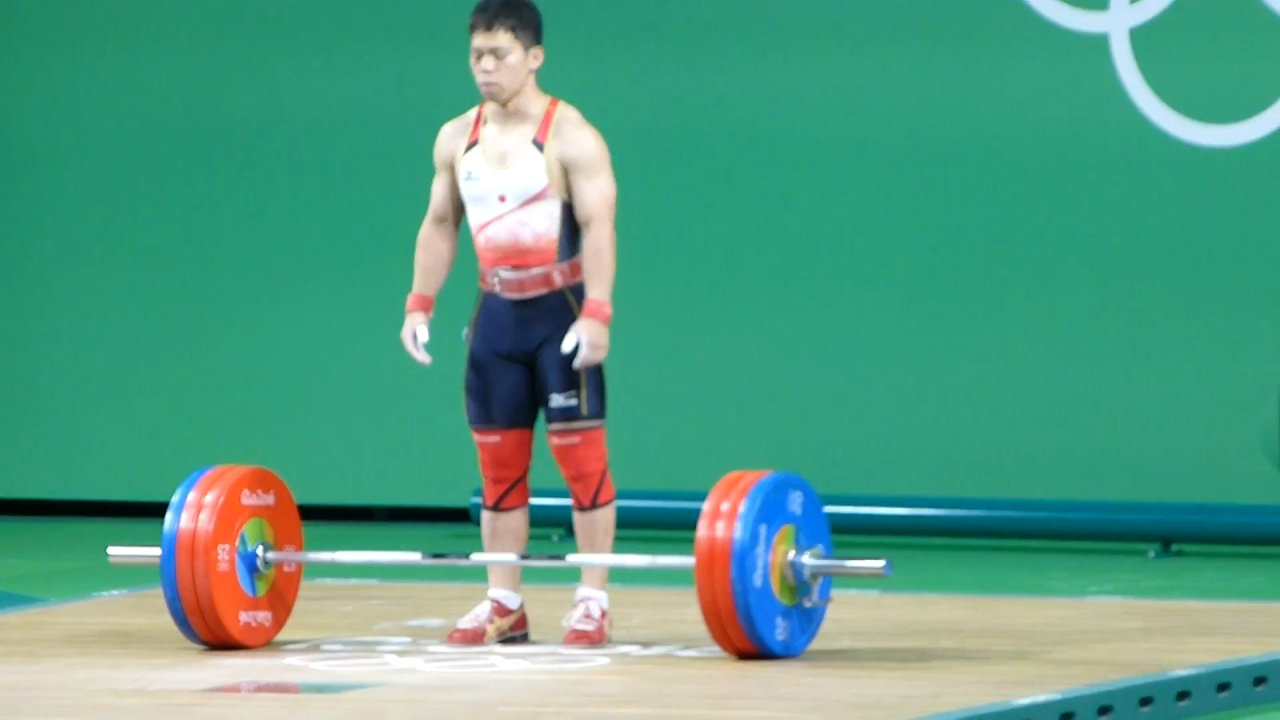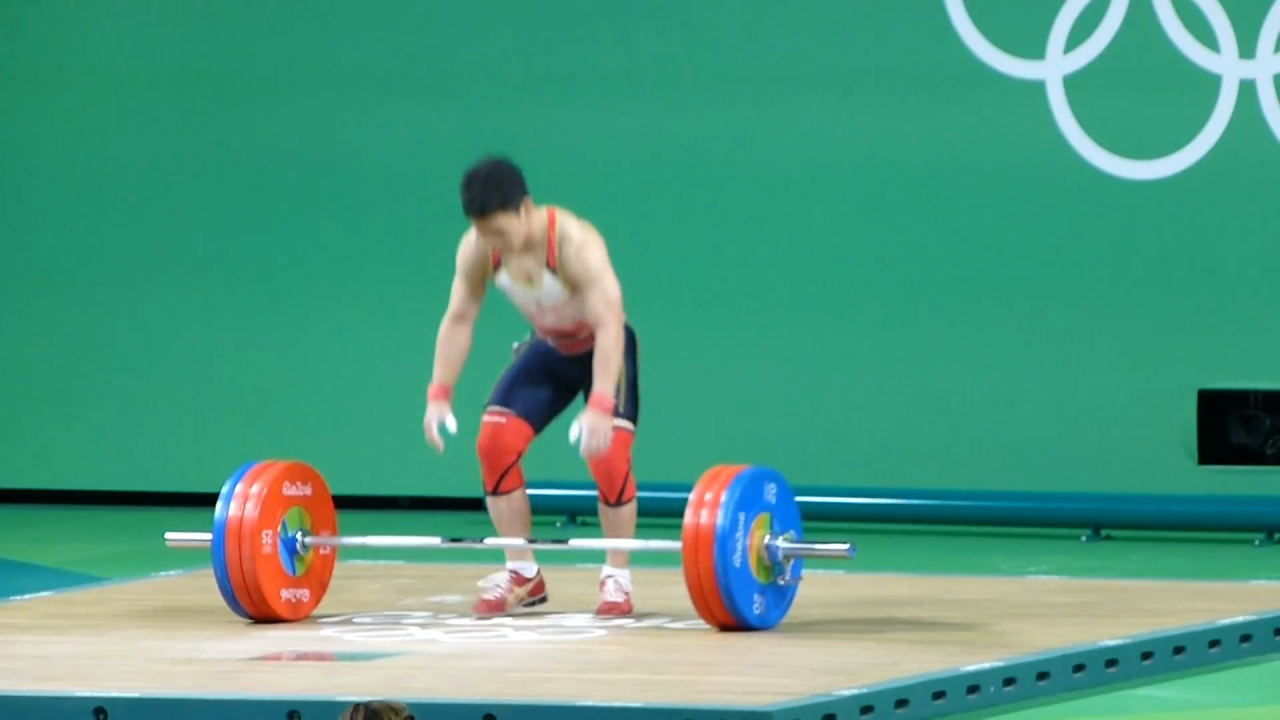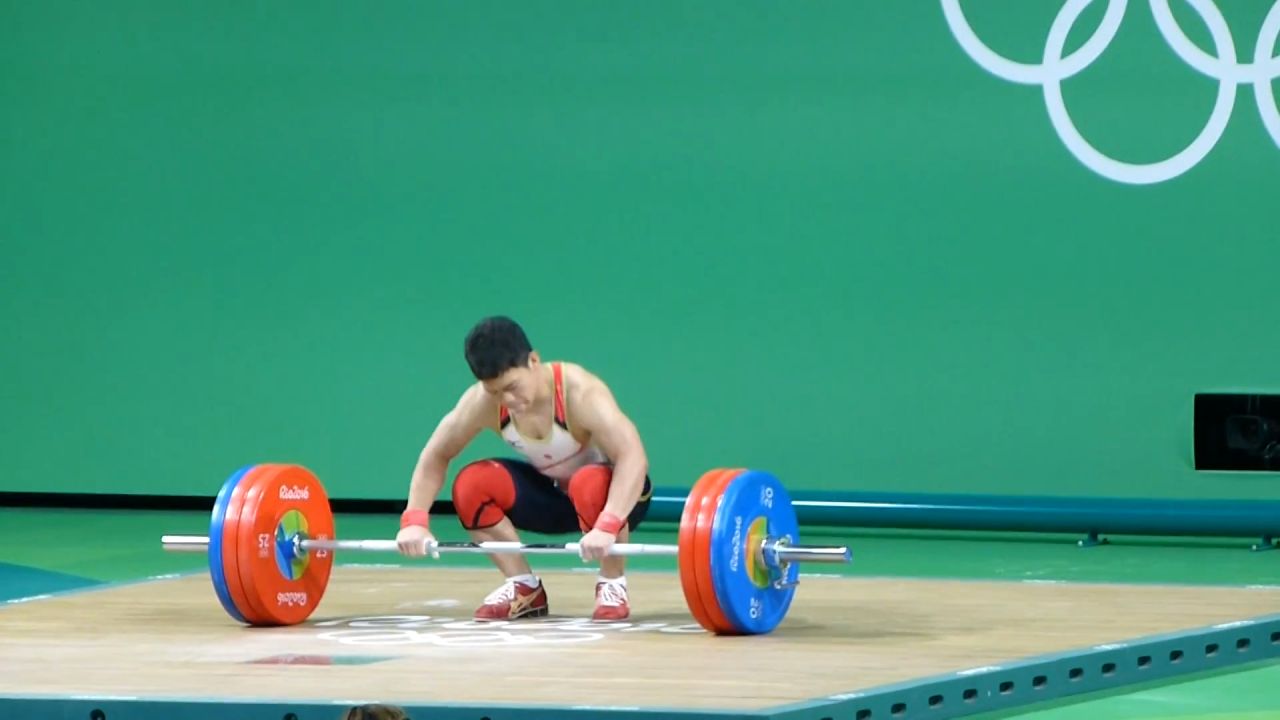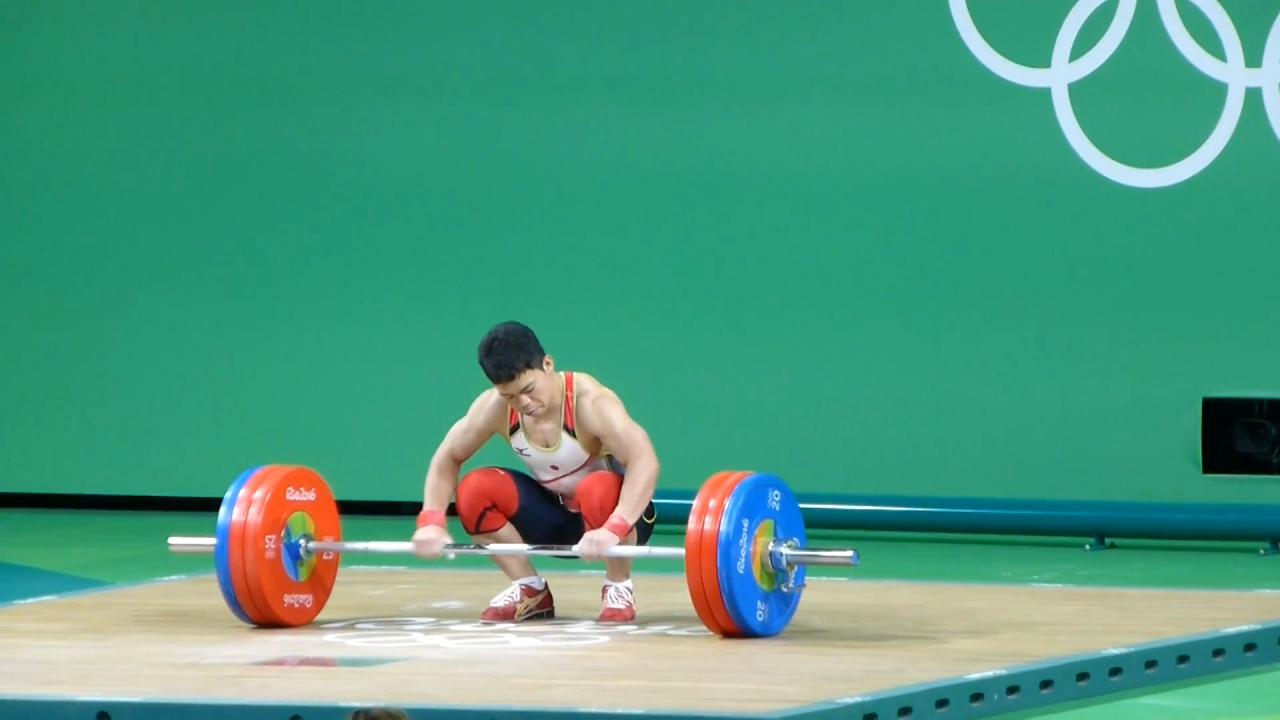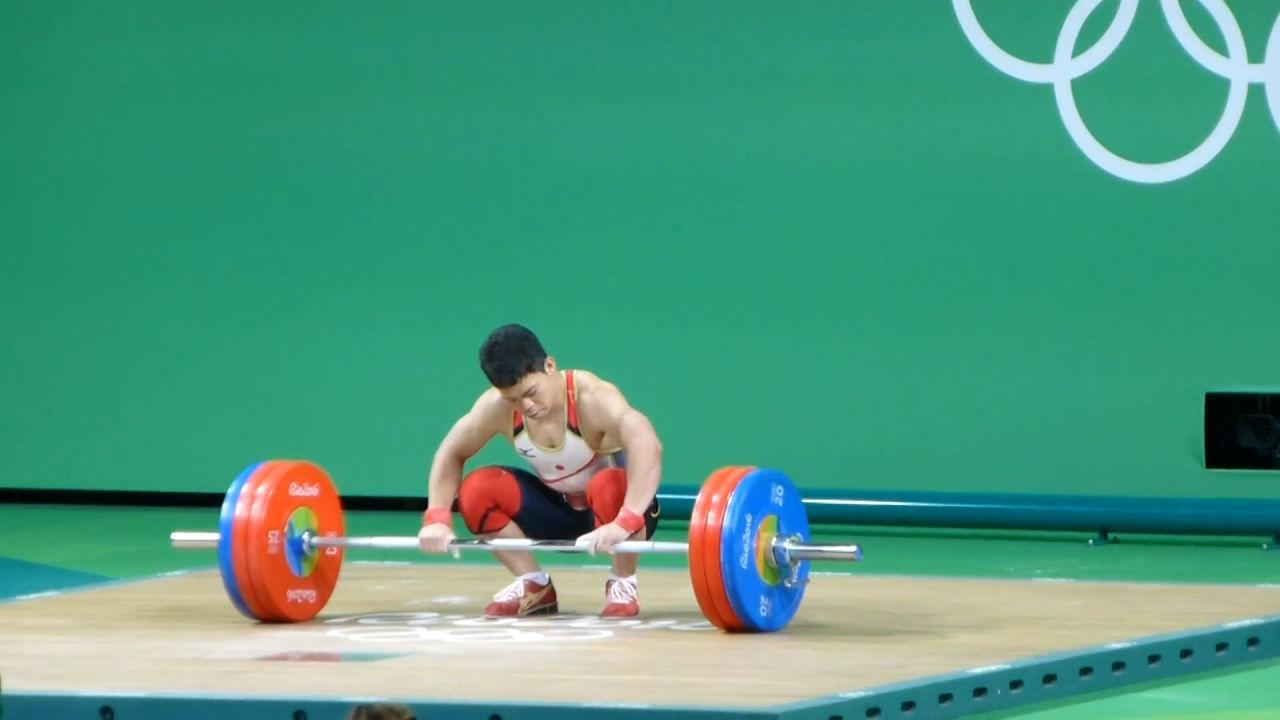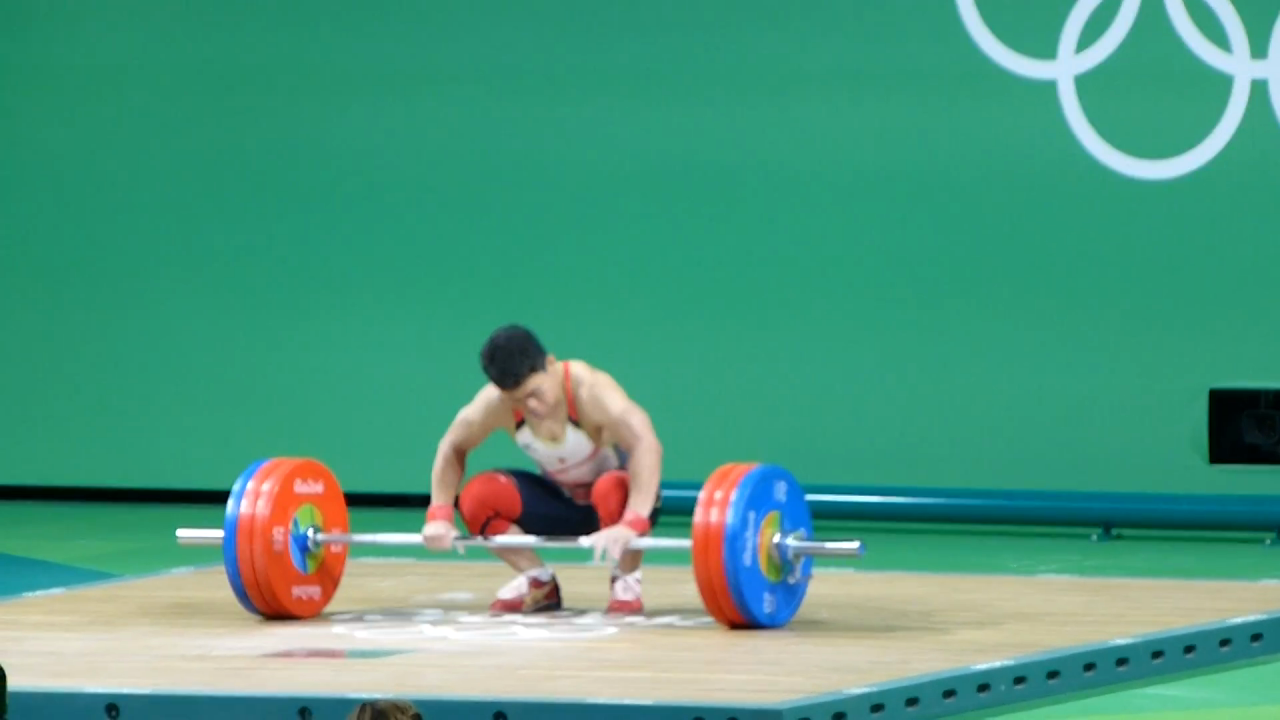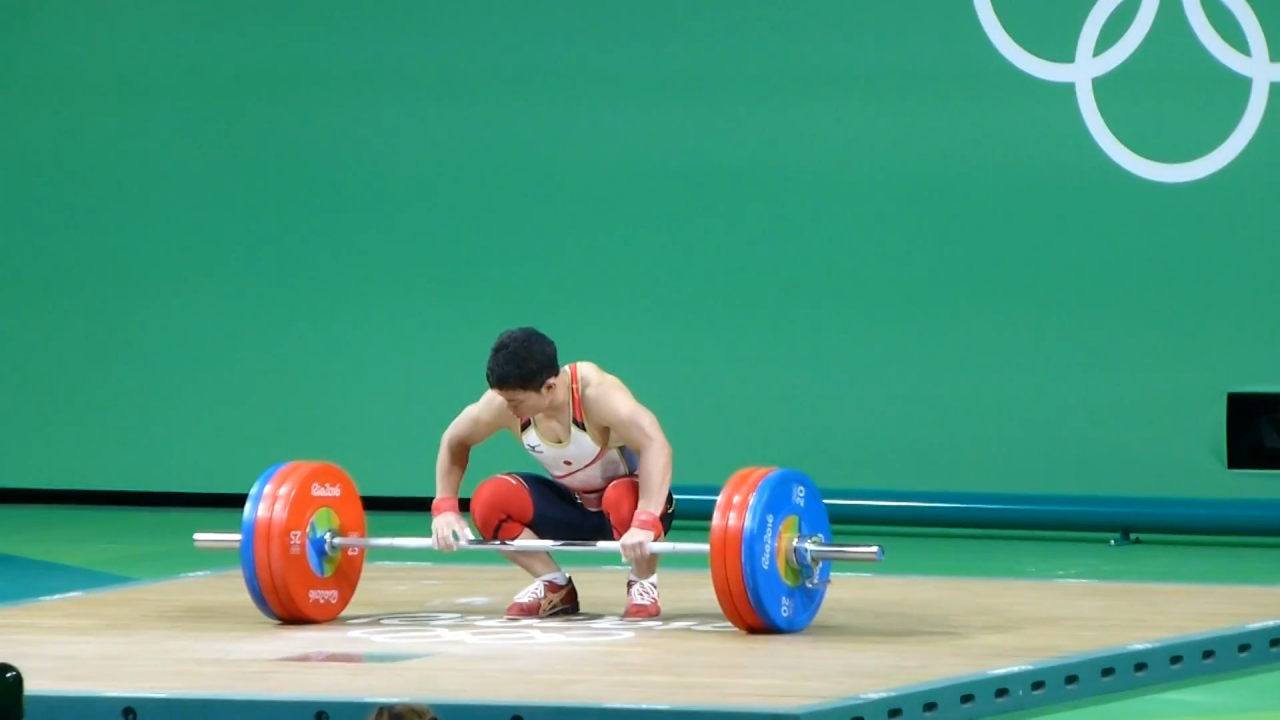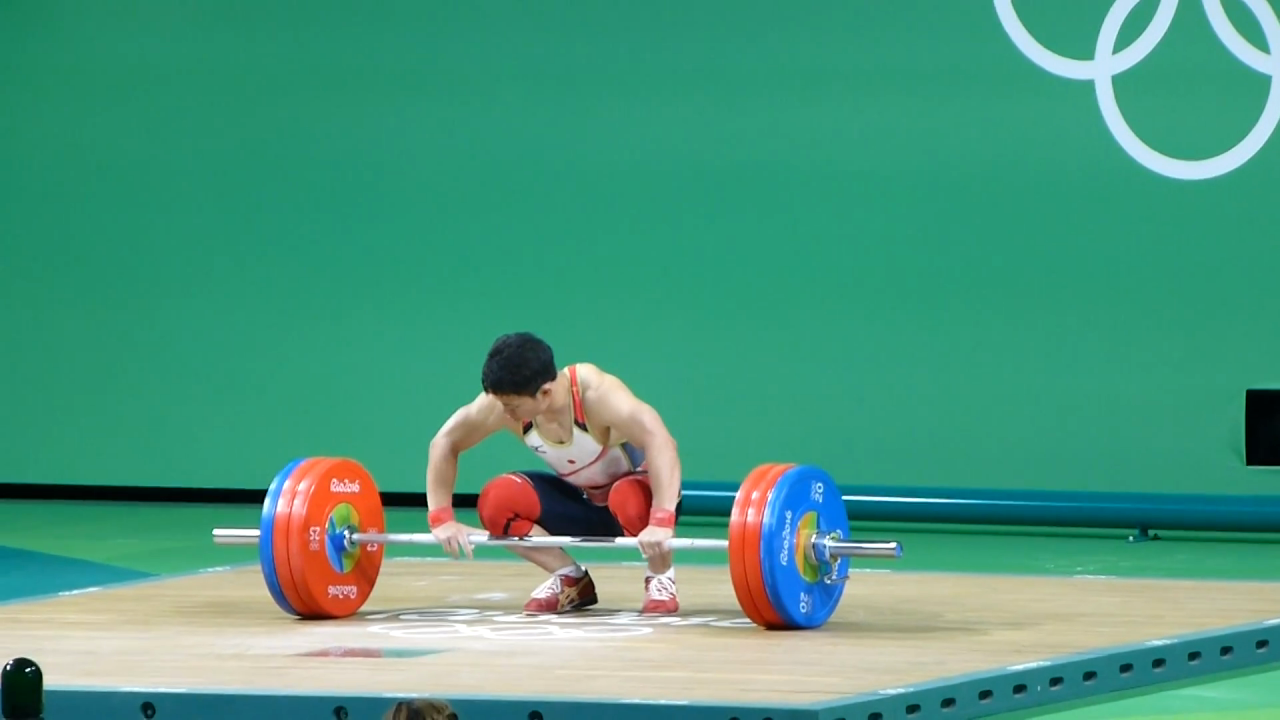
dt=0.4s
person 1, frame 1
left shoulder: (571, 135)
right shoulder: (455, 138)
left elbow: (599, 229)
right elbow: (439, 226)
left wrist: (597, 312)
right wrist: (419, 305)
left hip: (561, 311)
right hip: (496, 314)
left knee: (581, 457)
right knee: (498, 466)
left ankle: (593, 600)
right ankle: (504, 604)
person 1, frame 2
left shoulder: (575, 242)
right shoulder: (476, 247)
left elbow: (608, 324)
right elbow: (457, 320)
left wrist: (599, 407)
right wrist: (439, 395)
left hip: (605, 348)
right hip: (549, 350)
left knee: (607, 447)
right knee: (494, 439)
left ankle: (616, 577)
right ankle: (521, 575)
person 1, frame 3
left shoulder: (580, 392)
right shoulder: (479, 402)
left elbow: (634, 458)
right elbow: (434, 456)
left wrist: (606, 525)
right wrist: (414, 520)
left hip: (604, 490)
right hip: (550, 490)
left knee: (590, 485)
right knee: (471, 485)
left ankle: (613, 584)
right ankle: (525, 587)
person 1, frame 4
left shoulder: (590, 401)
right shoulder: (493, 406)
left elbow: (645, 462)
right elbow: (447, 457)
left wrist: (613, 529)
right wrist: (431, 521)
left hip: (610, 512)
right hip: (554, 514)
left knee: (598, 489)
right knee: (474, 490)
left ankle: (619, 587)
right ankle: (530, 589)
person 1, frame 5
left shoulder: (592, 396)
right shoulder: (496, 406)
left elbow: (648, 447)
right elbow: (451, 453)
left wrist: (624, 523)
right wrist: (436, 518)
left hip: (612, 507)
right hip: (560, 512)
left knee: (610, 487)
right knee: (477, 489)
left ankle: (623, 583)
right ankle: (535, 585)
person 1, frame 6
left shoulder: (589, 390)
right shoulder: (495, 401)
left elbow: (647, 446)
right elbow: (452, 448)
left wrist: (630, 523)
right wrist: (439, 516)
left hip: (614, 499)
right hip: (562, 503)
left knee: (612, 490)
right knee: (477, 497)
left ankle: (627, 578)
right ankle: (539, 581)
person 1, frame 7
left shoulder: (597, 391)
right shoulder: (502, 402)
left elbow: (657, 447)
right elbow: (455, 440)
left wrist: (644, 523)
right wrist: (445, 508)
left hip: (629, 502)
right hip: (575, 508)
left knee: (622, 498)
right knee: (489, 500)
left ankle: (643, 583)
right ankle: (555, 586)
person 1, frame 8
left shoulder: (597, 392)
right shoulder: (500, 403)
left elbow: (661, 443)
right elbow: (444, 443)
left wrist: (662, 521)
right wrist: (442, 518)
left hip: (637, 492)
right hip: (583, 503)
left knee: (628, 498)
right knee: (497, 501)
left ankle: (660, 578)
right ankle: (571, 579)
